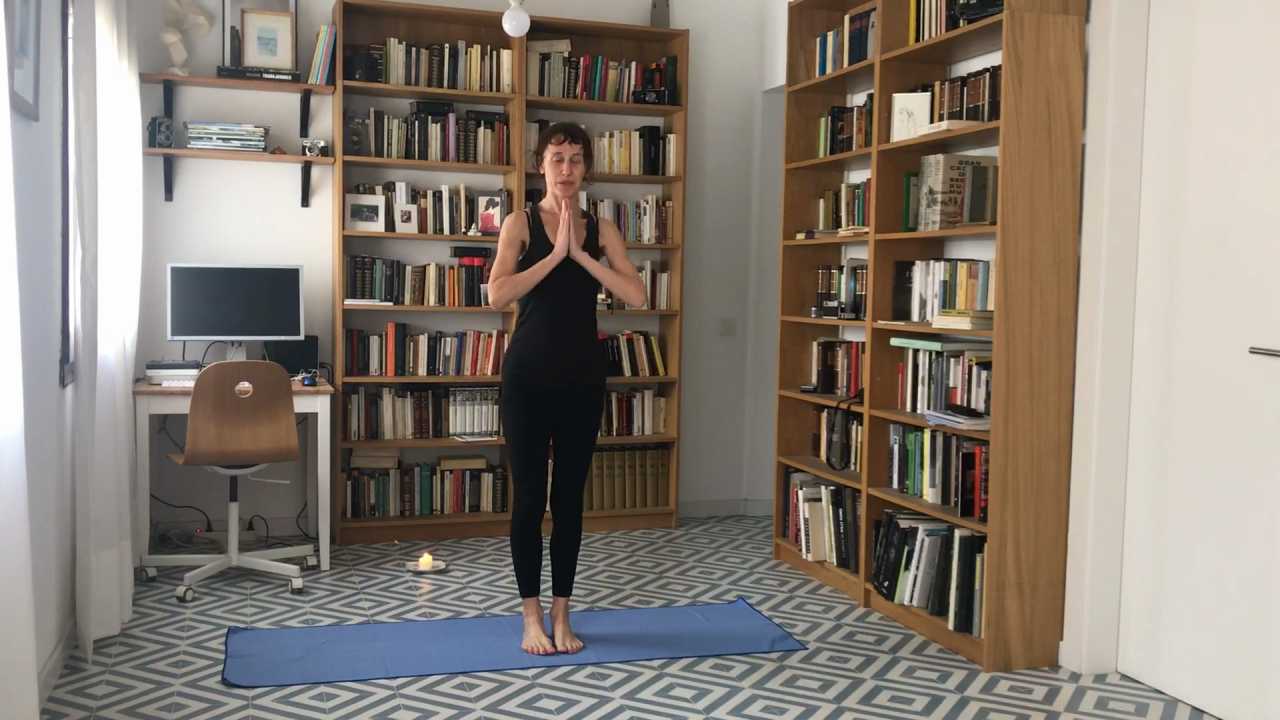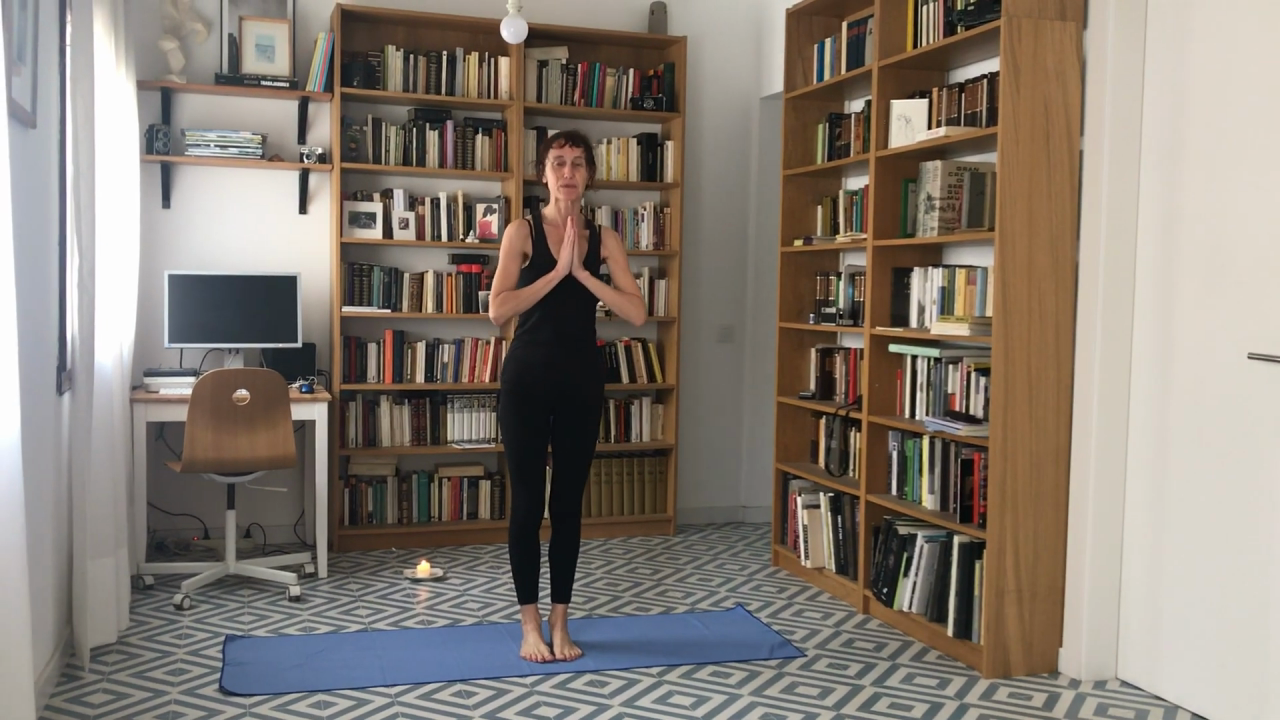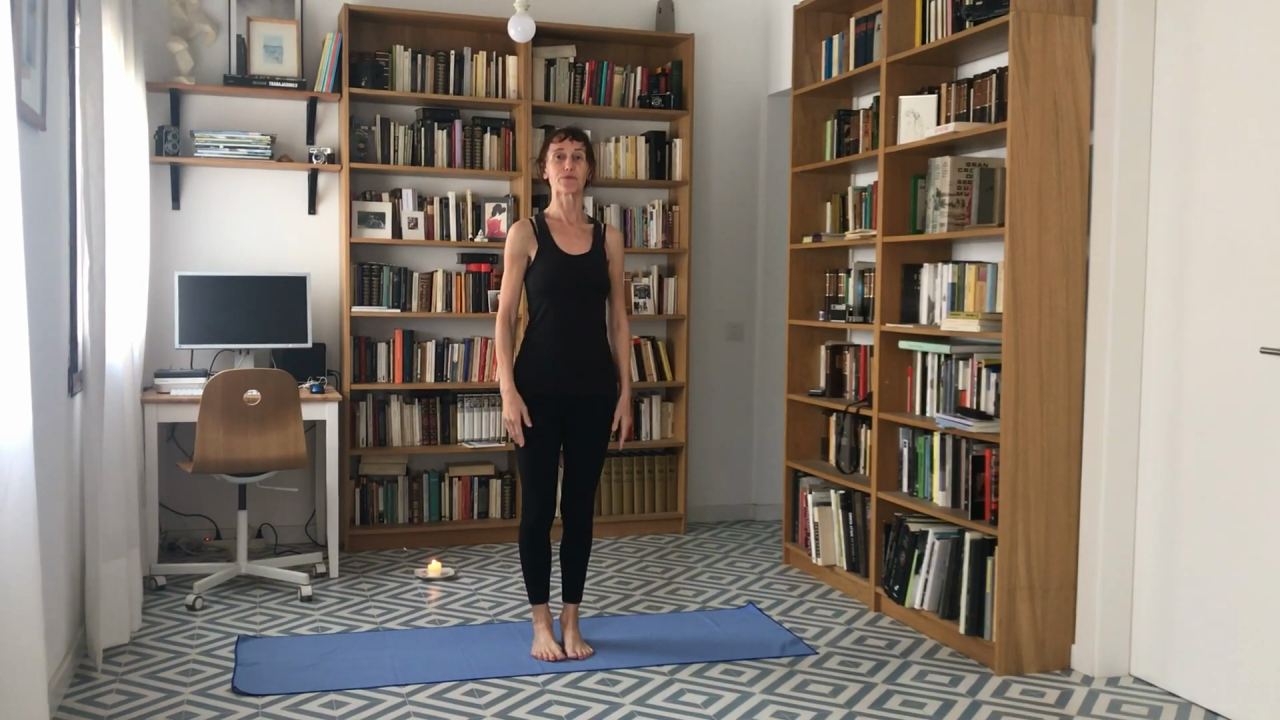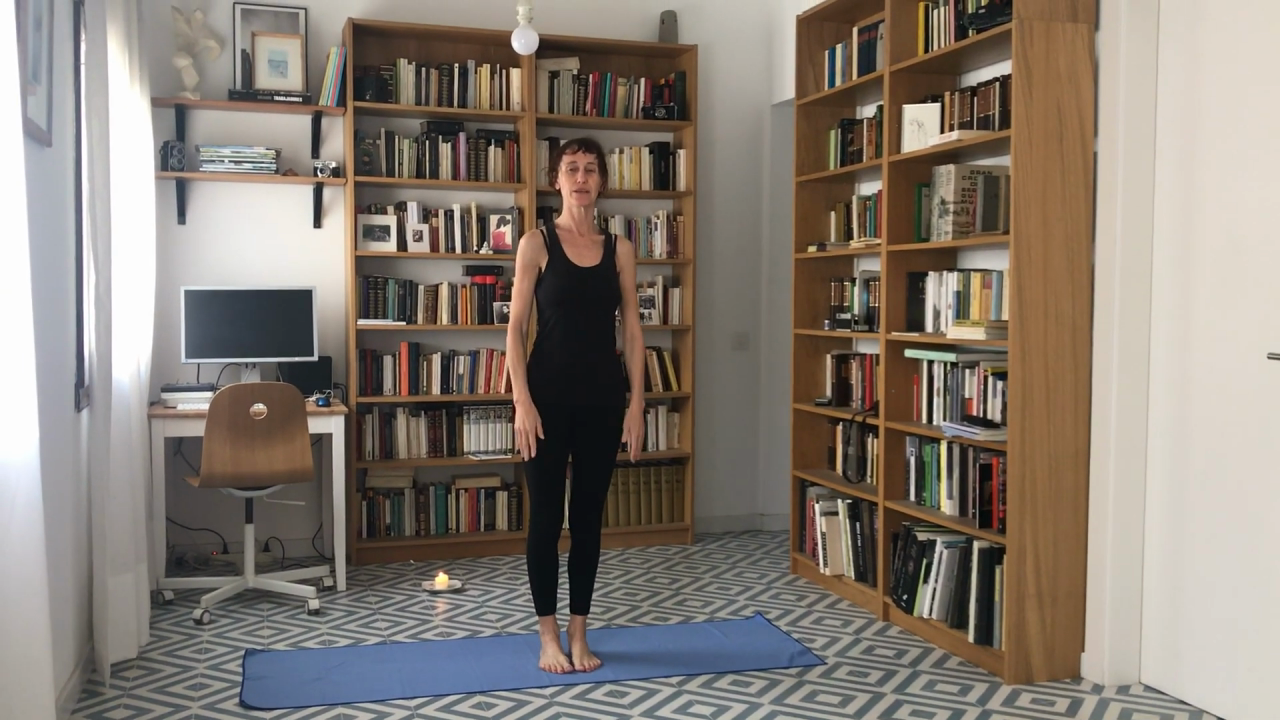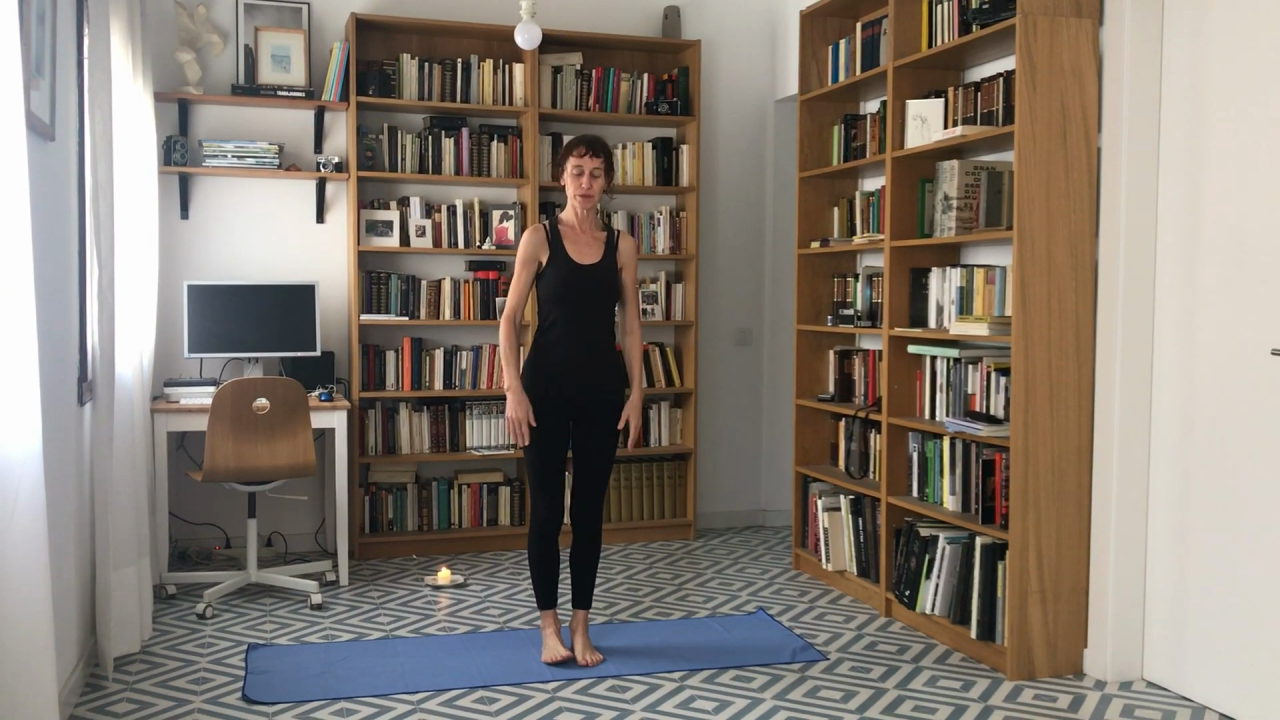
dt=1s
person 1, frame 1
left shoulder: (601, 228)
right shoulder: (521, 222)
left elbow: (636, 294)
right elbow: (497, 294)
left wrist: (579, 253)
right wrist: (555, 253)
left hip: (583, 371)
right hip: (529, 369)
left knee: (570, 495)
right knee: (529, 495)
left ankle: (562, 614)
right ankle: (532, 616)
person 1, frame 2
left shoulder: (604, 238)
right shoulder: (522, 231)
left elbow: (637, 313)
right elbow: (498, 310)
left wrist: (582, 271)
right wrist: (557, 269)
left hip: (581, 379)
right hip: (528, 378)
left knee: (568, 503)
right knee: (528, 502)
left ankle: (560, 622)
right ankle: (530, 625)
person 1, frame 3
left shoulder: (607, 237)
right shoulder: (526, 232)
left elbow: (618, 321)
right elbow: (505, 317)
left wrist: (625, 392)
right wrist: (508, 390)
left hip: (594, 383)
right hip: (540, 381)
left knee: (580, 504)
right knee: (539, 504)
left ankle: (571, 621)
right ankle: (541, 623)
person 1, frame 4
left shoulder: (619, 249)
right shoulder: (537, 243)
left elbow: (633, 333)
right elbow: (515, 330)
left wrist: (635, 404)
right wrist: (522, 402)
left hip: (603, 396)
right hip: (548, 395)
left knee: (588, 516)
right knee: (546, 516)
left ankle: (578, 633)
right ankle: (548, 635)
person 1, frame 5
left shoulder: (621, 244)
right shoulder: (539, 237)
left elbow: (630, 325)
right elbow: (510, 319)
left wrist: (636, 391)
right wrist: (513, 388)
left hip: (602, 387)
right hip: (548, 384)
left knee: (589, 510)
right knee: (547, 508)
left ankle: (581, 627)
right ankle: (550, 627)
